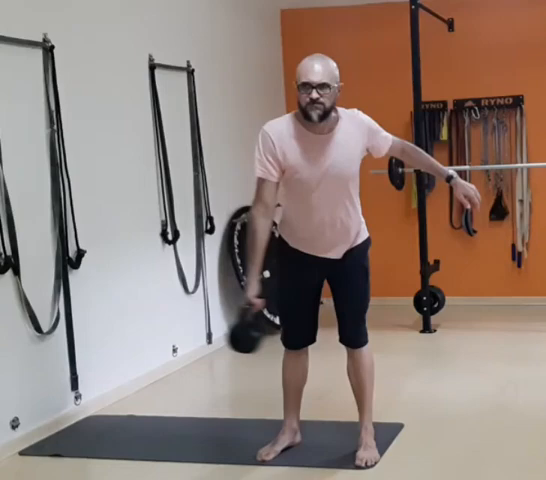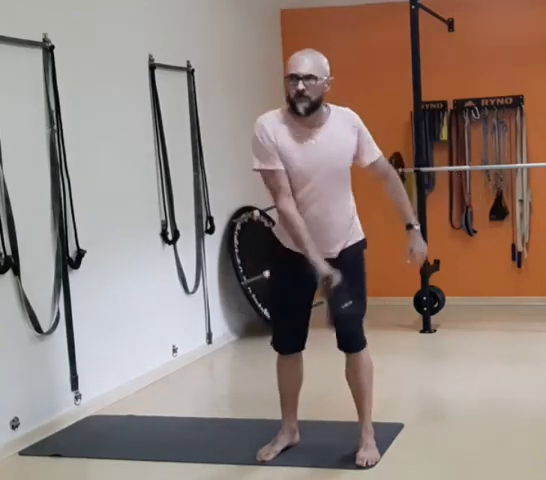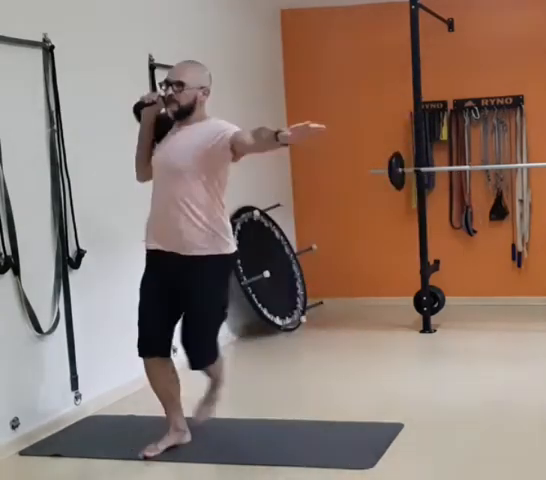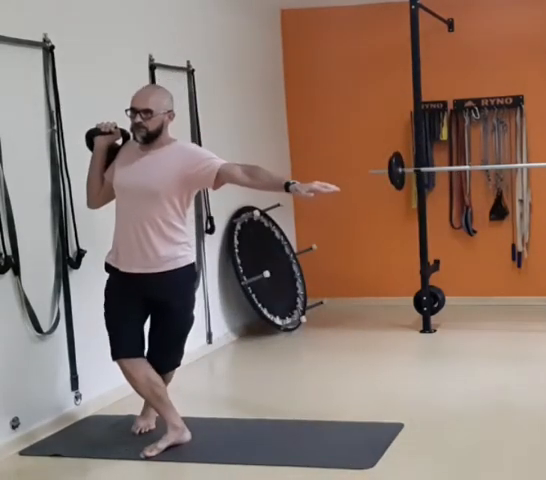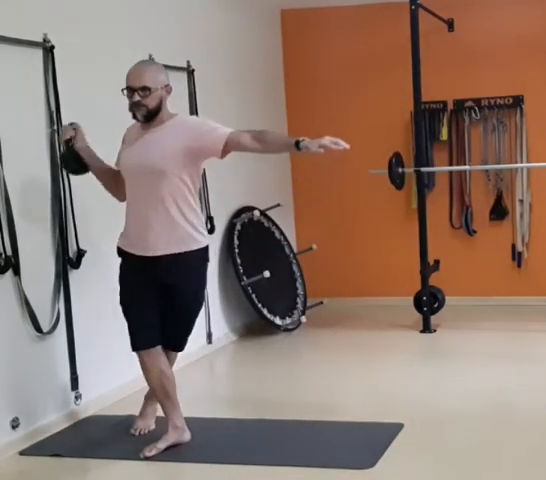
dt=1s
person 1, frame 1
left shoulder: (357, 124)
right shoulder: (274, 135)
left elbow: (402, 148)
right elbow: (262, 209)
left wrist: (452, 177)
right wrist: (252, 280)
left hip: (350, 249)
right hip: (297, 251)
left knee: (356, 339)
right knee: (294, 342)
left ankle: (366, 433)
right ankle: (290, 428)
person 1, frame 2
left shoulder: (349, 122)
right shoulder: (267, 127)
left elbow: (387, 174)
right elbow: (282, 201)
left wrist: (413, 228)
right wrist: (315, 262)
left hip: (346, 248)
right hip: (294, 252)
left knee: (353, 342)
right knee: (287, 344)
left ankle: (367, 434)
right ankle: (289, 428)
person 1, frame 3
left shoulder: (215, 132)
right shoulder: (170, 133)
left elbow: (249, 139)
right elbow: (142, 171)
left wrist: (281, 137)
right wrist: (147, 121)
left hip: (207, 257)
right hip: (161, 256)
left knee: (201, 350)
right knee: (152, 349)
left ankle: (215, 387)
right ankle: (177, 427)
person 1, frame 4
left shoulder: (186, 156)
right shoulder: (126, 153)
left elbow: (241, 173)
right elbow: (94, 199)
left wrist: (291, 186)
right wrist: (100, 149)
left hip: (172, 273)
right hip: (124, 273)
left knee: (165, 359)
right knee: (127, 355)
left ankle: (151, 407)
right ankle: (175, 426)
person 1, frame 5
left shoulder: (191, 130)
right shoulder: (132, 135)
left elbow: (250, 139)
left wrist: (301, 143)
right wrist: (82, 150)
left hip: (184, 255)
right hip: (136, 257)
left knee: (171, 344)
right knee: (147, 345)
left ankle: (151, 403)
right ankle: (177, 426)
